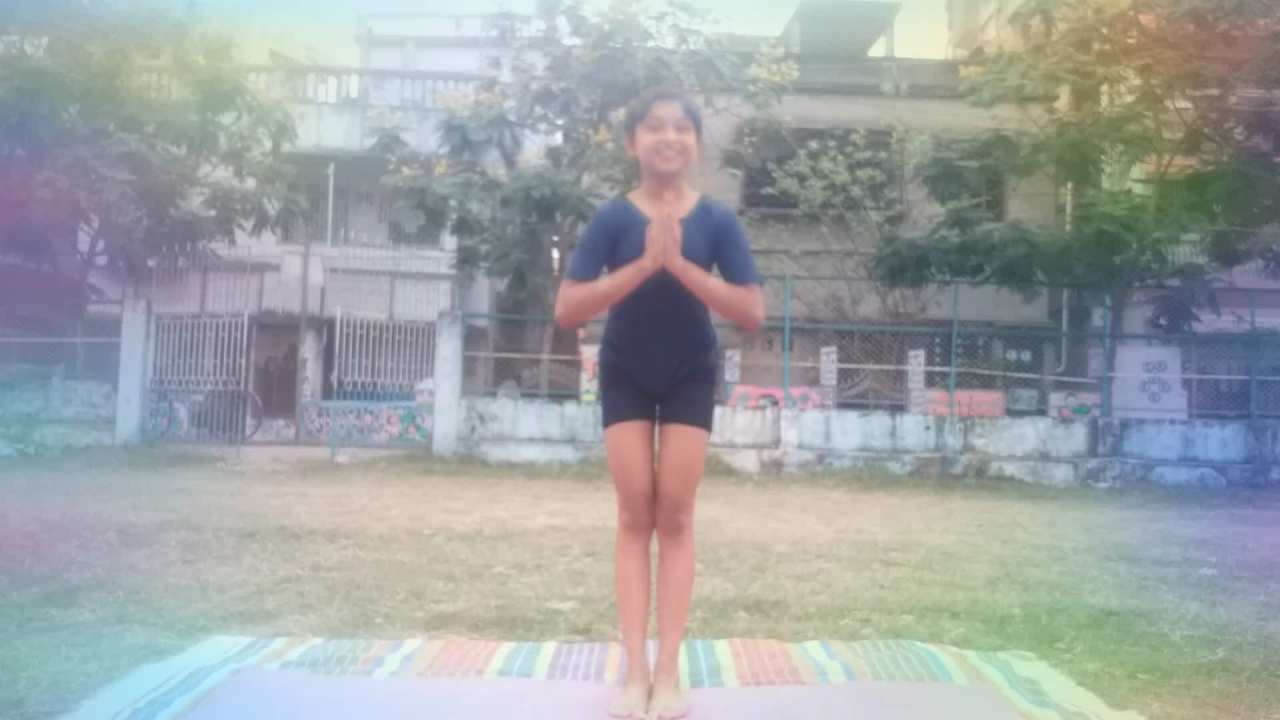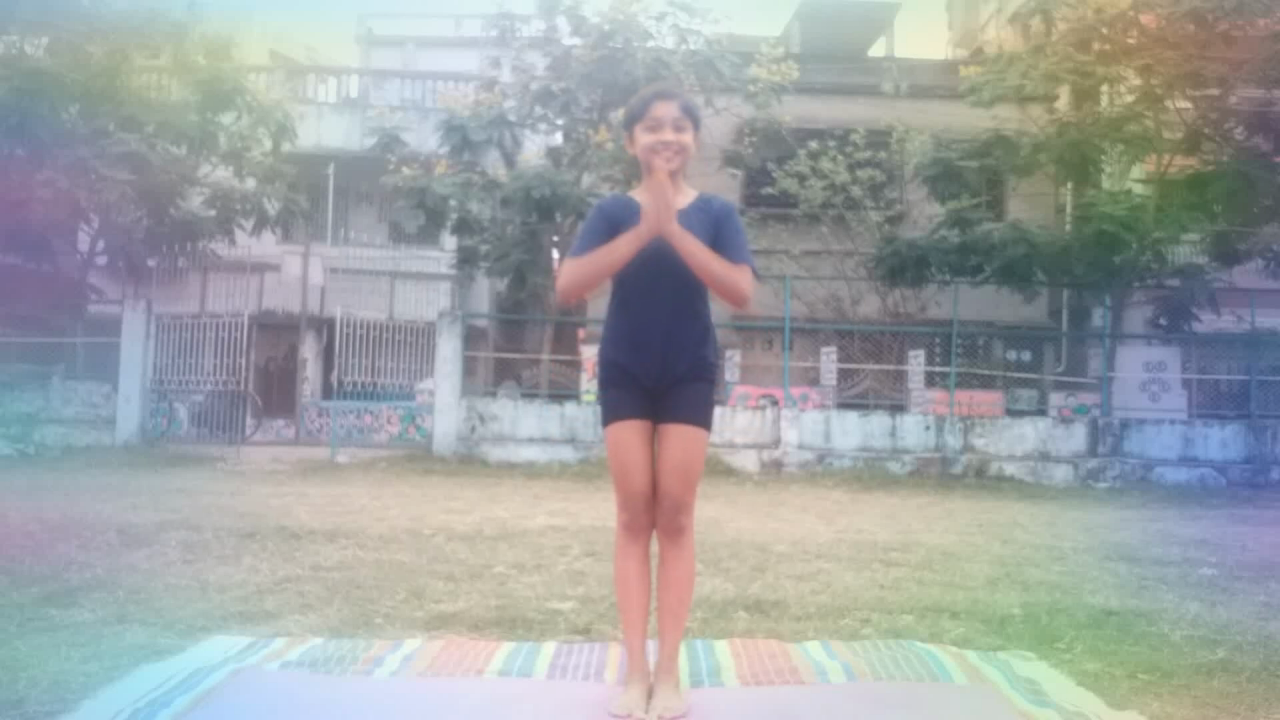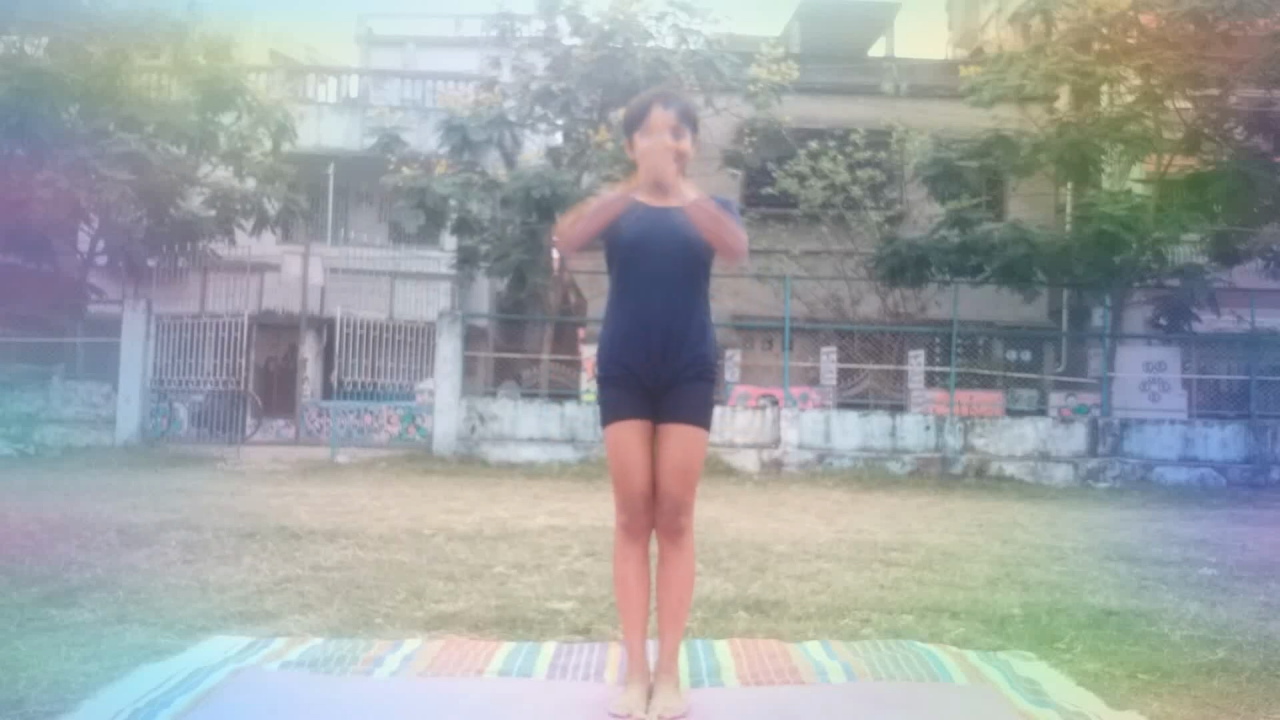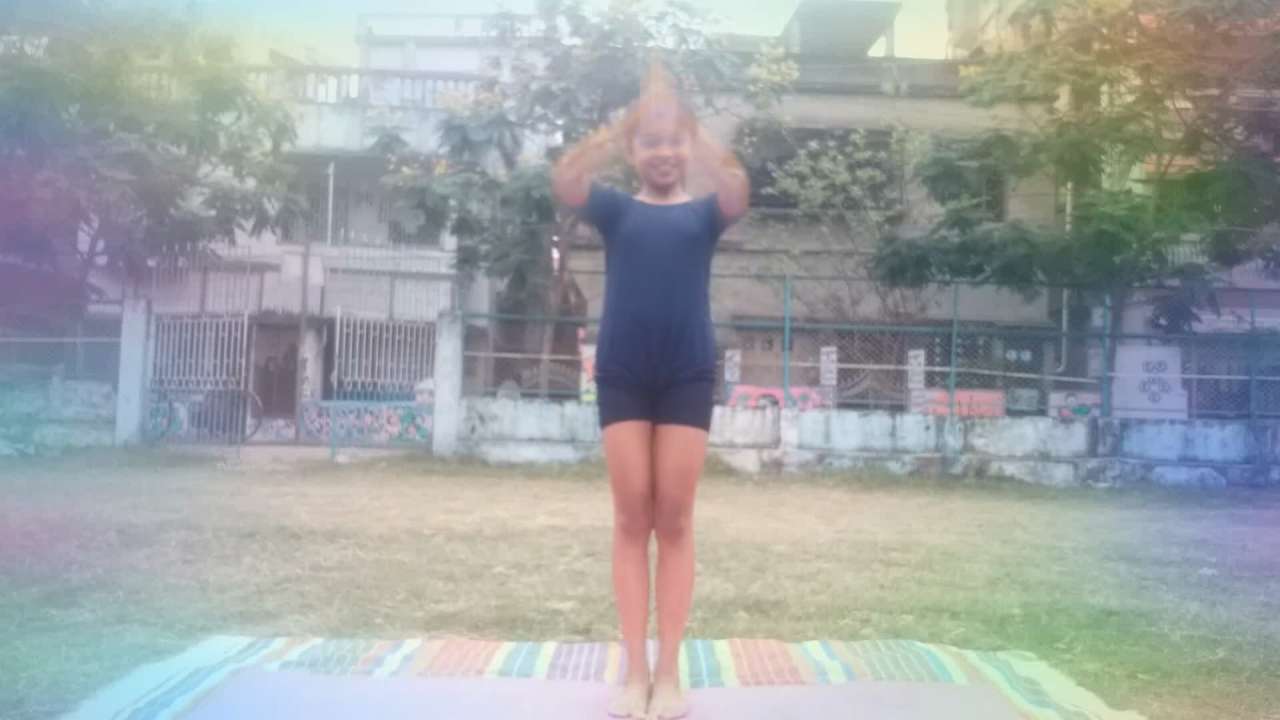
dt=0.1s
person 1, frame 1
left shoulder: (717, 219)
right shoulder: (613, 217)
left elbow: (753, 312)
right elbow: (566, 309)
left wrist: (680, 262)
right wrist: (645, 262)
left hip: (690, 379)
right hip: (626, 378)
left knee: (674, 516)
right knee: (633, 515)
person 1, frame 2
left shoulder: (715, 213)
right shoulder: (613, 213)
left elbow: (742, 292)
right elbow: (566, 287)
left wrist: (677, 232)
right wrist: (640, 233)
left hip: (689, 376)
right hip: (624, 375)
left knee: (676, 517)
right knee: (634, 515)
person 1, frame 3
left shoulder: (711, 208)
right shoulder: (617, 208)
left elbow: (736, 248)
right elbow: (565, 238)
left wrist: (682, 191)
right wrist: (634, 185)
left hip: (688, 376)
right hip: (623, 375)
left knee: (676, 518)
right knee: (633, 516)
person 1, frame 4
left shoulder: (704, 212)
right shoulder: (617, 211)
left elbow: (736, 191)
right elbow: (565, 186)
left wrist: (686, 123)
right wrist: (621, 126)
left hip: (688, 375)
right hip: (621, 375)
left knee: (674, 520)
right knee: (632, 518)
